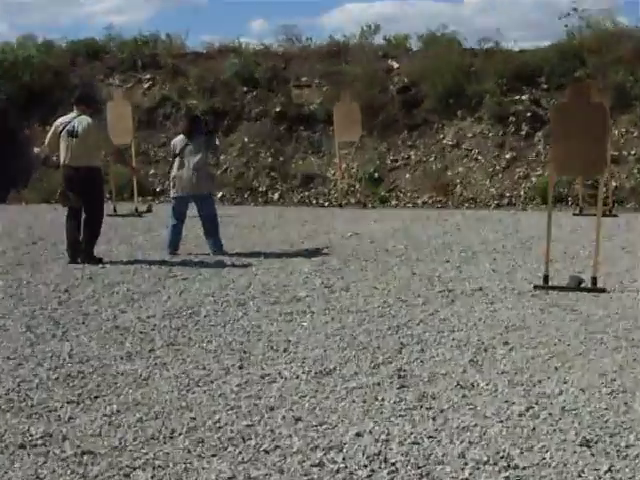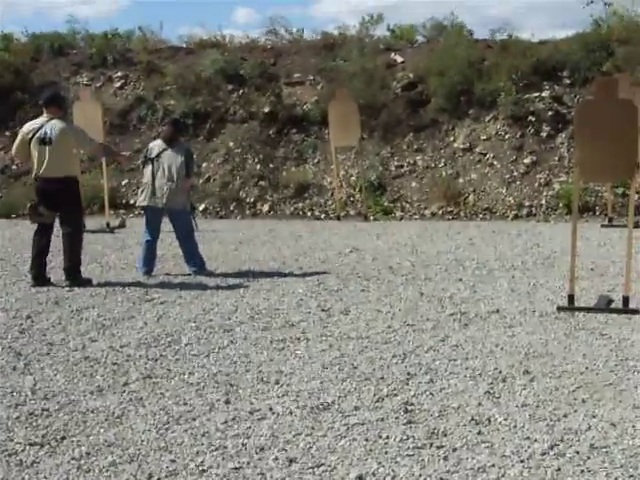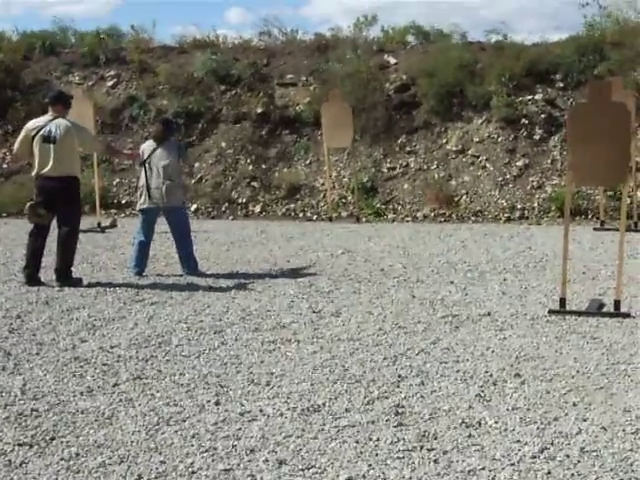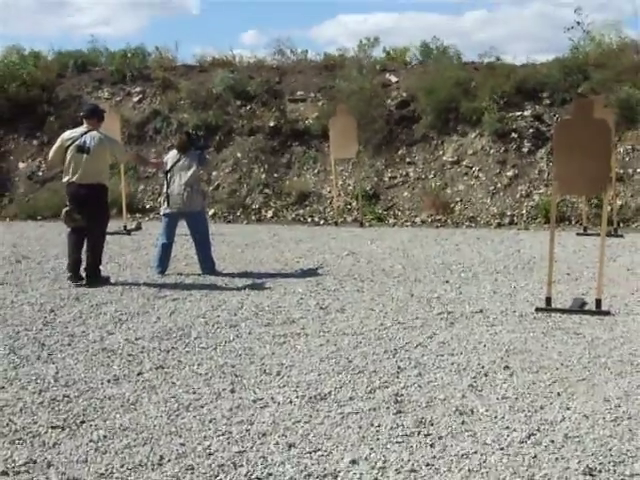
dt=0.7s
person 1, frame 1
left shoulder: (60, 123)
right shoulder: (93, 125)
left elbow: (48, 148)
right elbow: (112, 151)
right wrist: (129, 166)
left hip: (68, 171)
right hip: (89, 172)
left knee: (73, 212)
right knee: (93, 213)
left ankle: (73, 253)
right ankle: (87, 253)
person 1, frame 2
left shoulder: (29, 128)
right shoulder: (67, 129)
left elbow: (17, 156)
right elbow: (96, 147)
right wrist: (119, 155)
left hip: (42, 183)
right hip: (66, 184)
left knee: (43, 229)
right knee: (72, 229)
left ankle: (38, 275)
right ankle: (72, 275)
person 1, frame 3
left shoulder: (32, 126)
right shoulder: (72, 128)
left elbow: (18, 153)
right elbow: (101, 146)
right wrist: (123, 154)
left hip: (43, 181)
right hip: (66, 182)
left knee: (39, 228)
right knee: (67, 228)
left ankle: (30, 274)
right ankle: (63, 275)
person 1, frame 4
left shoulder: (67, 136)
right shoulder: (105, 140)
left elbow: (52, 161)
right elbow: (131, 157)
right wrist: (150, 163)
left hip: (73, 187)
right hip: (96, 189)
left knee: (76, 230)
right knee: (96, 232)
left ankle: (74, 270)
right ankle: (93, 274)
person 2, frame 1
left shoulder: (175, 142)
right shoulder: (204, 140)
left elbow: (174, 160)
right elbow: (215, 148)
right wrist: (212, 137)
left hip: (180, 185)
right hip: (201, 185)
left knee: (177, 219)
right knee: (209, 218)
left ankle: (172, 248)
right ankle: (216, 248)
person 2, frame 2
left shoulder: (152, 146)
right shoulder: (185, 150)
left elbow: (144, 167)
right elbow: (188, 177)
right wrist: (185, 193)
left hip: (152, 196)
right hip: (176, 198)
left knee: (150, 234)
right knee: (186, 235)
left ankle: (145, 268)
right ankle: (197, 267)
person 2, frame 3
left shoulder: (144, 147)
right shoulder: (176, 145)
left elbow: (143, 169)
right elbow: (186, 160)
left hip: (149, 196)
right hip: (172, 195)
left knee: (143, 234)
right knee: (182, 234)
left ankle: (137, 268)
right ankle: (190, 268)
person 2, frame 4
left shoulder: (169, 156)
right shoulder: (197, 156)
left elbow: (165, 173)
right elbow: (204, 165)
left hip: (171, 202)
right hip: (192, 201)
left knee: (166, 237)
right knee: (201, 237)
left ankle: (159, 268)
right ankle: (208, 268)
